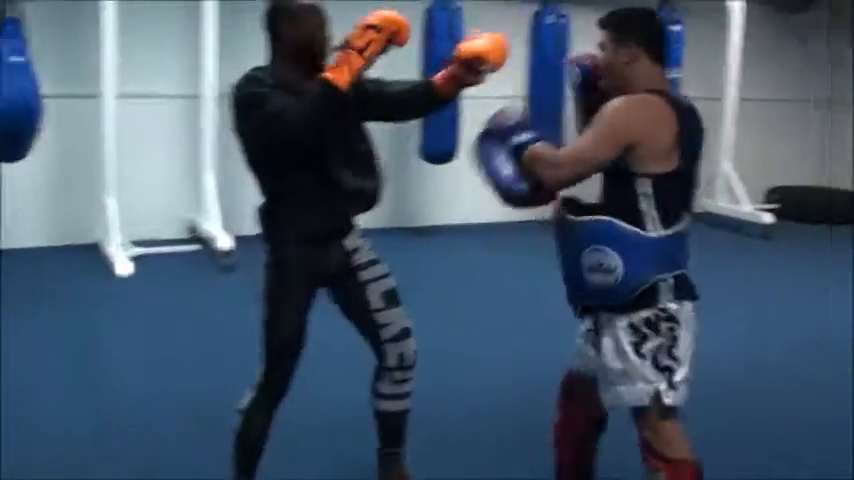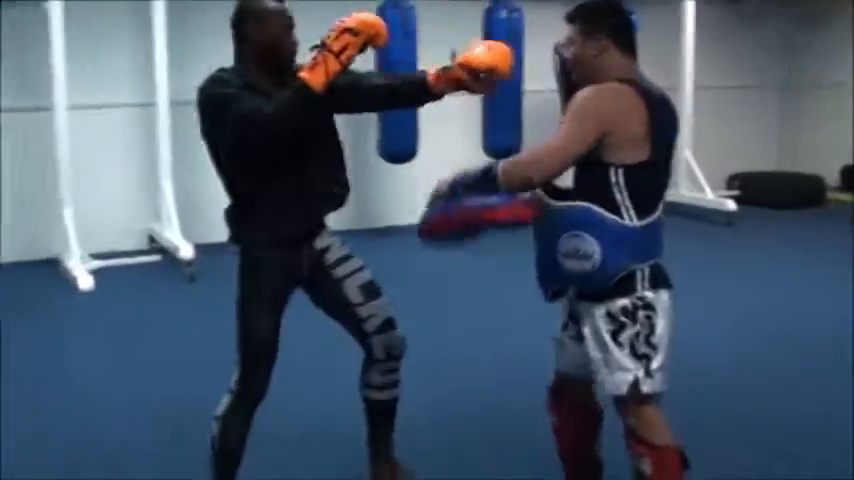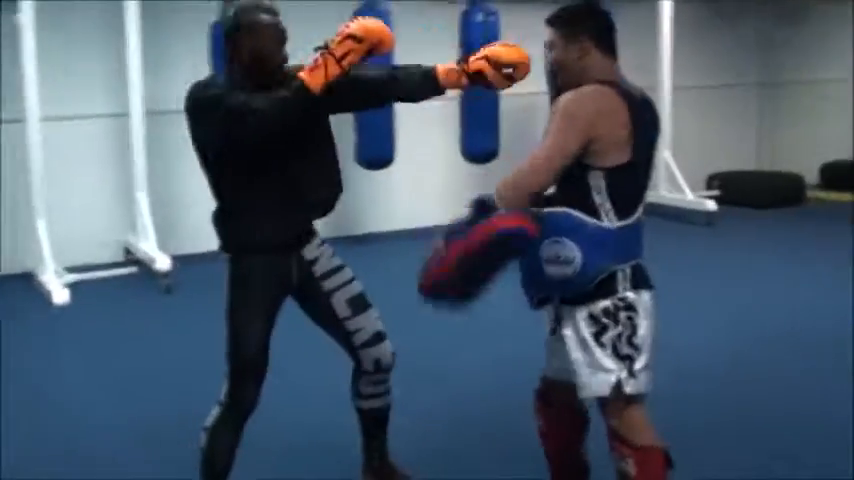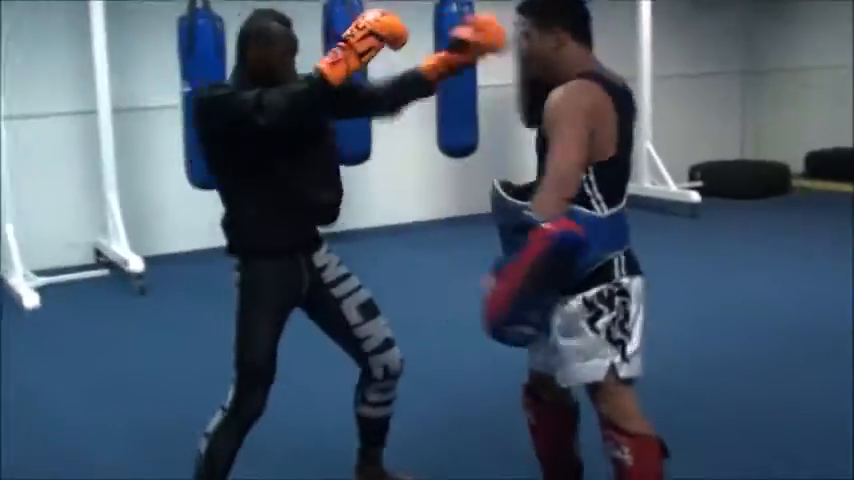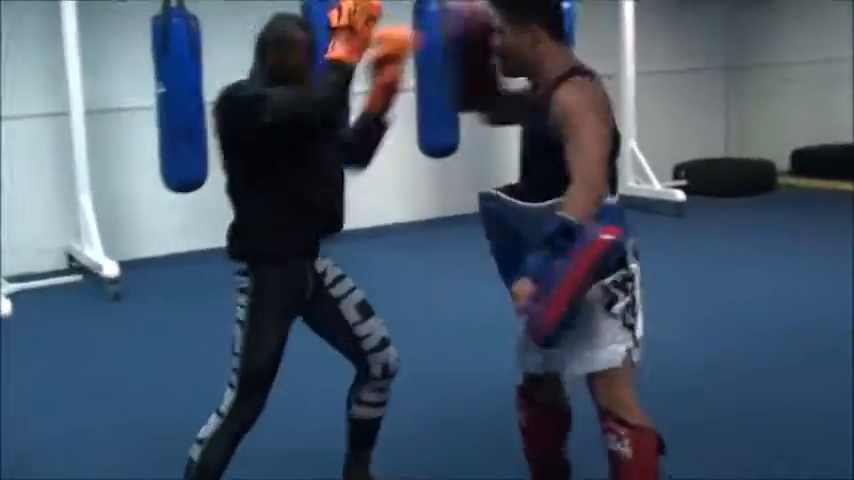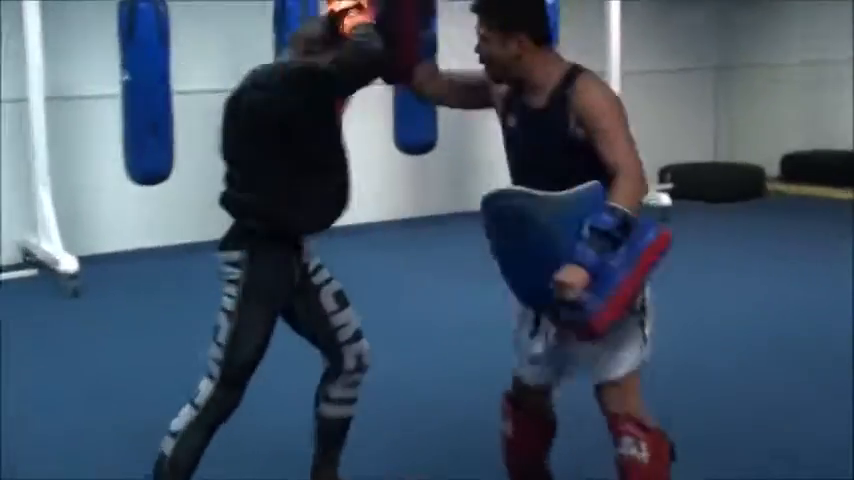
dt=0.1s
person 1, frame 1
left shoulder: (631, 110)
right shoulder: (677, 112)
left elbow: (555, 170)
right elbow: (598, 161)
left wrist: (513, 132)
right wrist: (592, 94)
left hip: (648, 297)
right hip: (622, 291)
left knee: (656, 420)
right knee: (579, 390)
person 1, frame 2
left shoulder: (603, 98)
right shoulder: (653, 102)
left elbow: (542, 164)
left wrist: (469, 184)
right wrist: (574, 80)
left hip: (624, 284)
right hip: (598, 278)
left knee: (637, 407)
right knee: (570, 388)
person 1, frame 3
left shoulder: (585, 102)
right shoulder: (636, 103)
left elbow: (534, 177)
left wrist: (466, 234)
left hip: (606, 286)
right hip: (582, 280)
left knee: (621, 409)
right knee: (556, 392)
person 1, frame 4
left shoulder: (572, 99)
right shoulder: (611, 89)
left elbow: (555, 193)
right elbow: (544, 122)
left wrist: (508, 270)
left hip: (596, 274)
right hip: (567, 271)
left knee: (614, 403)
right knee: (543, 386)
person 1, frame 5
left shoulder: (575, 96)
right shoulder: (545, 90)
left elbow: (586, 188)
right elbow: (494, 110)
left wrist: (541, 270)
left hip: (592, 270)
left knee: (611, 393)
right knee: (538, 387)
person 1, frame 6
left shoulder: (586, 95)
right shoulder: (503, 90)
left elbow: (630, 180)
right elbow: (429, 85)
left hip: (597, 270)
right hip: (547, 274)
left knee: (619, 398)
right knee: (527, 394)
person 2, frame 1
left shoulder: (337, 81)
right shoulder: (255, 90)
left elbow: (403, 102)
right elbow: (297, 129)
left wrist: (458, 74)
right wrist: (351, 61)
left hip: (343, 238)
right hip: (293, 248)
left knee: (398, 349)
right knee: (277, 374)
person 2, frame 2
left shoulder: (302, 81)
right shoulder: (220, 94)
left elbow: (381, 92)
right elbow: (272, 125)
left wrist: (454, 75)
right wrist: (328, 60)
left hip: (314, 237)
right hip: (265, 251)
left knee: (386, 340)
right knee: (252, 379)
person 2, frame 3
left shoulder: (295, 84)
right shoulder: (208, 100)
left elbow: (381, 84)
right elbow: (268, 121)
left wrist: (464, 73)
right wrist: (329, 64)
left hip: (305, 247)
right hip: (254, 260)
left knee: (375, 354)
right knee: (243, 390)
person 2, frame 4
left shoulder: (300, 94)
right shoulder: (217, 106)
left elbow: (378, 99)
right elbow: (279, 113)
left wrist: (452, 56)
right wrist: (345, 56)
left hip: (310, 253)
right hip: (264, 265)
left knee: (383, 360)
right knee: (249, 394)
person 2, frame 5
left shoulder: (294, 100)
right shoulder: (240, 101)
left elbow: (353, 152)
right elbow: (316, 108)
left wrist: (383, 88)
right wrist: (348, 42)
left hip: (309, 261)
right hip: (266, 270)
left knee: (381, 361)
right knee: (245, 399)
person 2, frame 6
left shoulder: (288, 92)
right shoulder: (275, 84)
right elbow: (364, 60)
left hip: (289, 251)
right hip: (256, 255)
left knee: (351, 356)
right knee: (224, 389)
